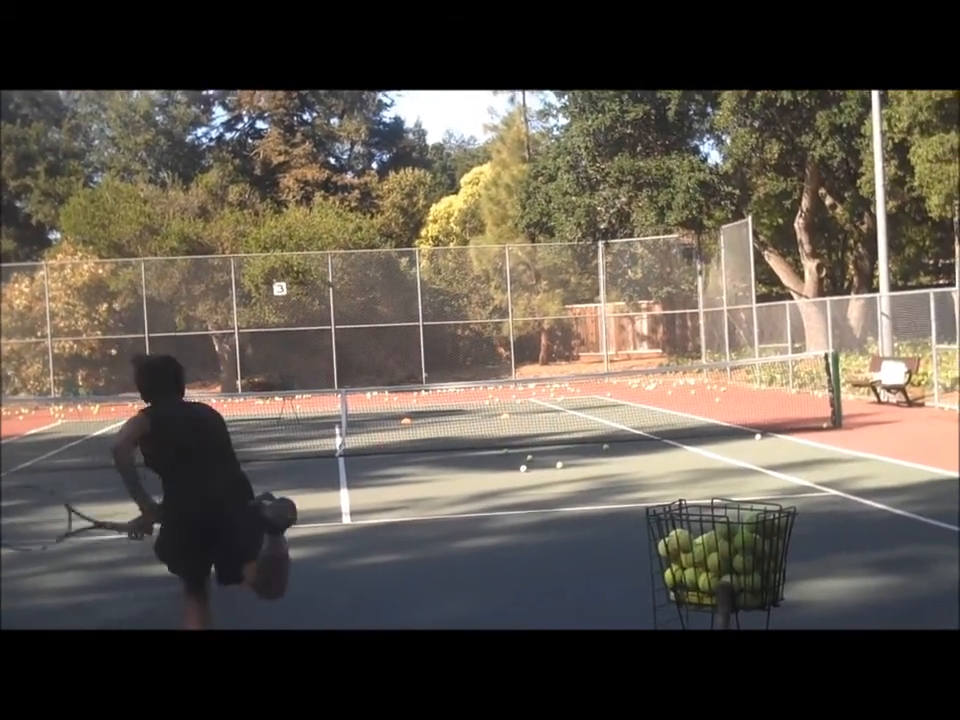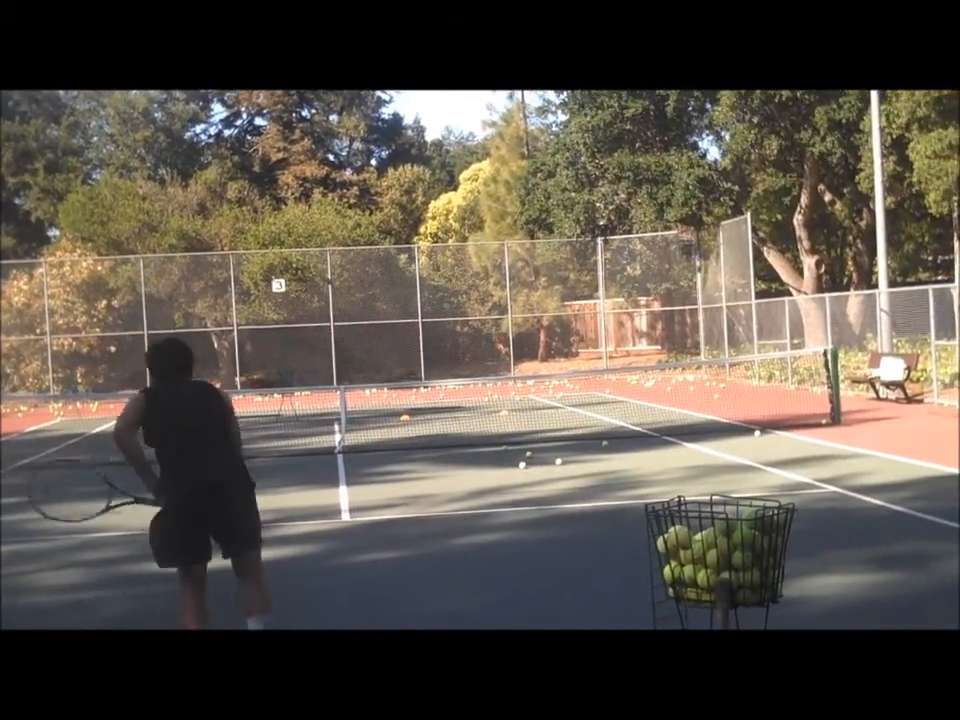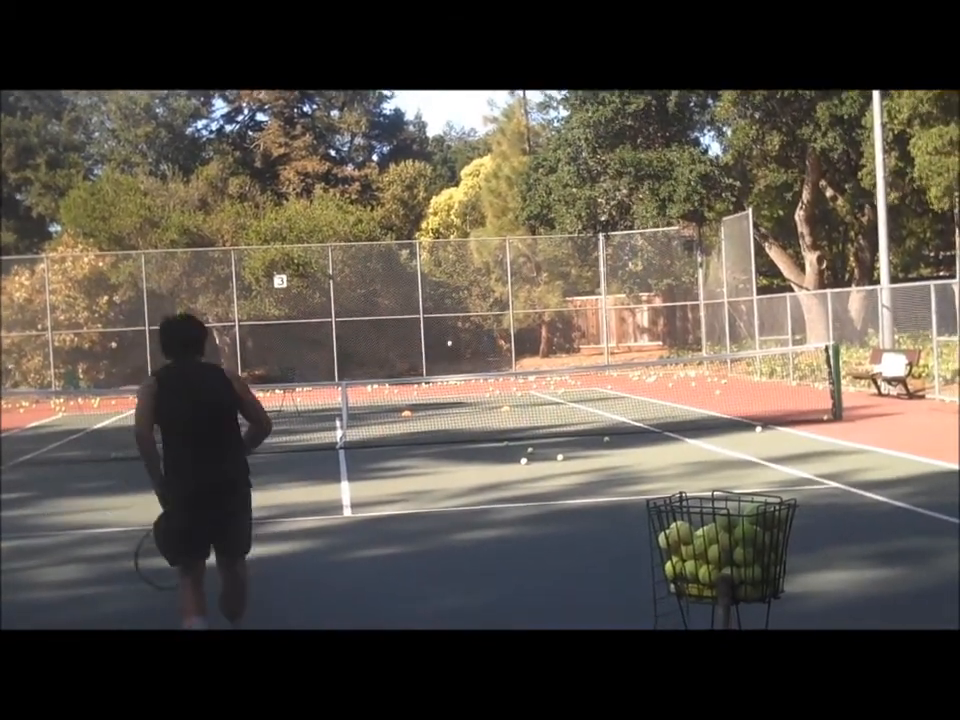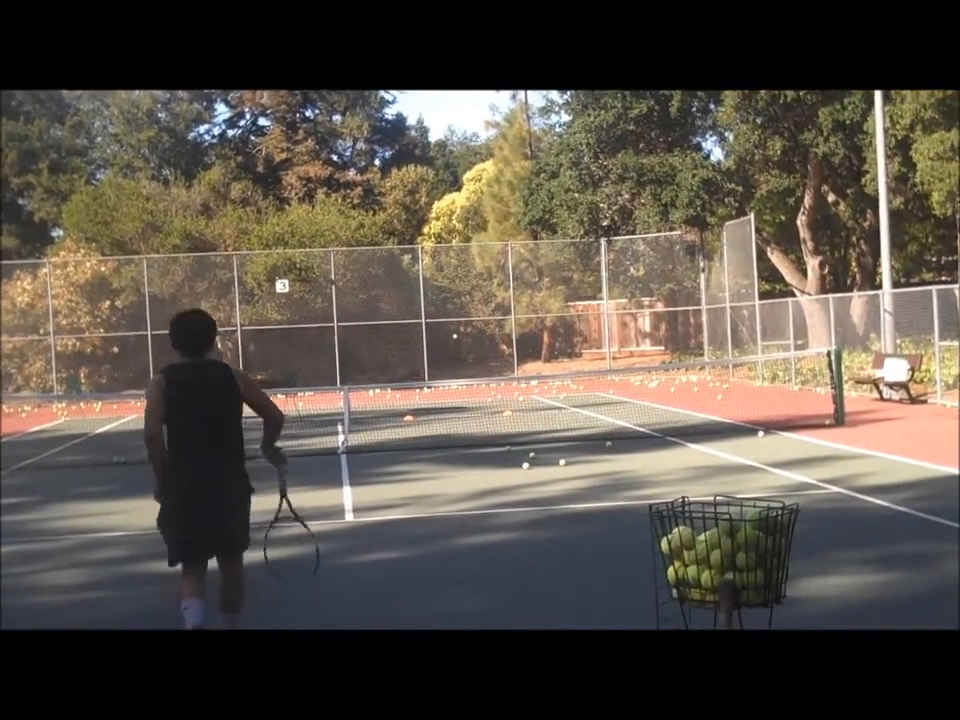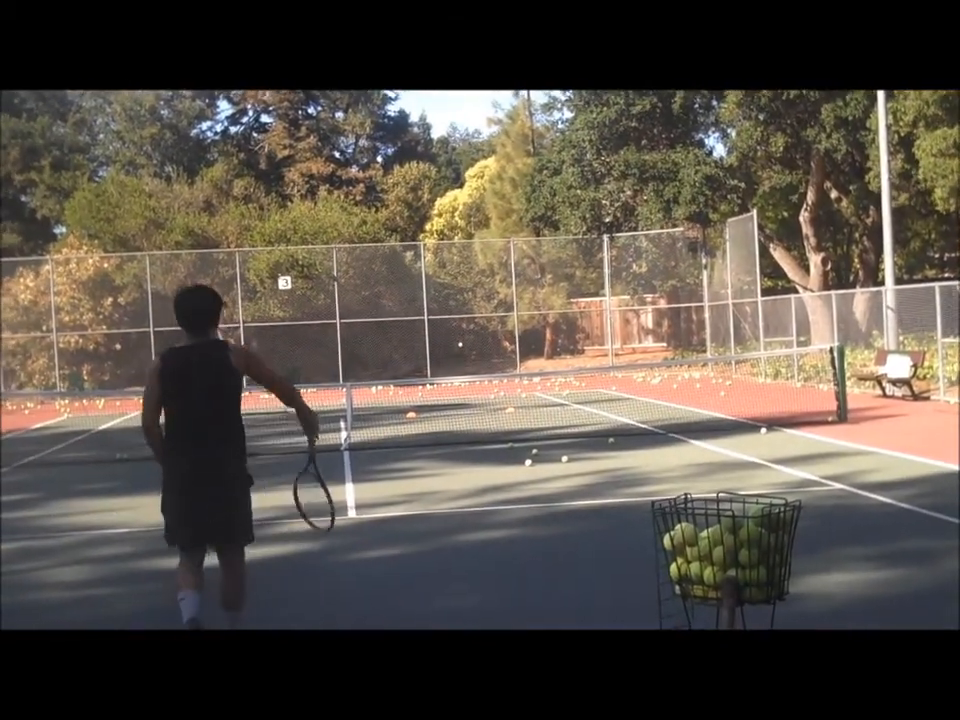
dt=0.2s
person 1, frame 1
left shoulder: (145, 420)
right shoulder: (209, 414)
left elbow: (121, 451)
left wrist: (146, 506)
left hip: (182, 511)
right hip: (232, 499)
left knee: (194, 594)
right knee: (270, 582)
right ankle: (267, 516)
person 1, frame 2
left shoulder: (143, 400)
right shoulder: (215, 396)
left elbow: (122, 431)
left wrist: (155, 482)
left hip: (182, 490)
right hip: (231, 482)
left knee: (191, 580)
right knee: (248, 567)
right ankle: (258, 631)
person 1, frame 3
left shoulder: (155, 384)
right shoulder: (227, 378)
left elbow: (143, 431)
right elbow: (263, 424)
left wrist: (159, 482)
left hip: (184, 487)
right hip: (231, 483)
left knee: (190, 573)
right knee: (232, 565)
left ankle: (195, 626)
right ankle: (233, 626)
person 1, frame 4
left shoulder: (162, 382)
right shoulder: (233, 376)
left elbow: (152, 435)
right elbow: (275, 417)
left wrist: (162, 482)
right wrist: (269, 448)
left hip: (183, 487)
right hip: (230, 484)
left knee: (192, 568)
right knee: (231, 564)
left ankle: (195, 622)
right ankle: (230, 628)
person 1, frame 5
left shoulder: (162, 365)
right shoulder: (235, 355)
left elbow: (149, 423)
right elbow: (284, 389)
left wrist: (167, 464)
right wrist: (305, 413)
left hip: (182, 474)
right hip: (228, 471)
left knee: (189, 556)
right knee: (232, 555)
left ankle: (190, 618)
right ankle: (233, 626)
